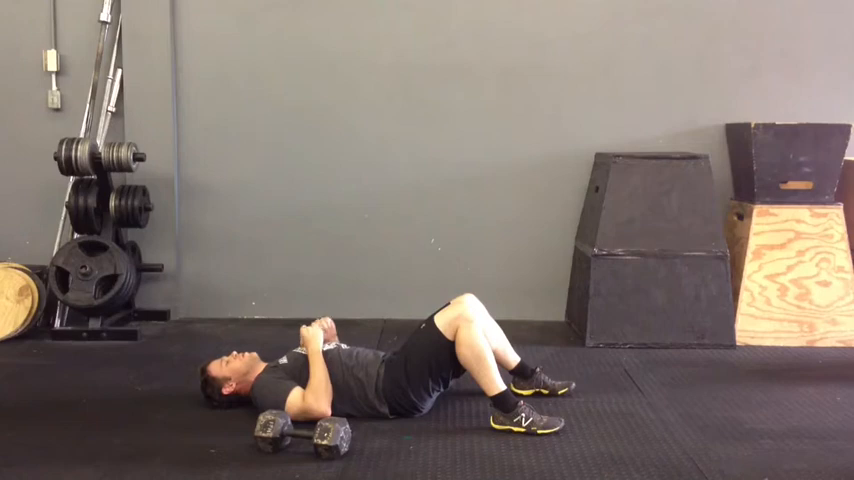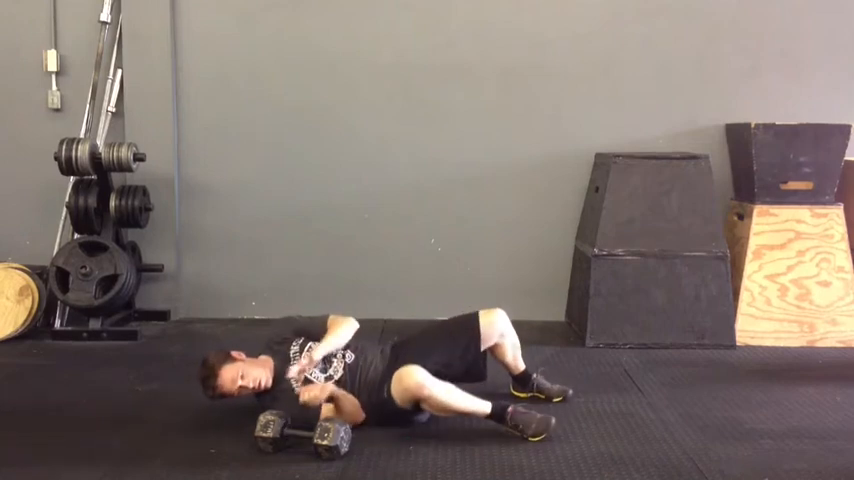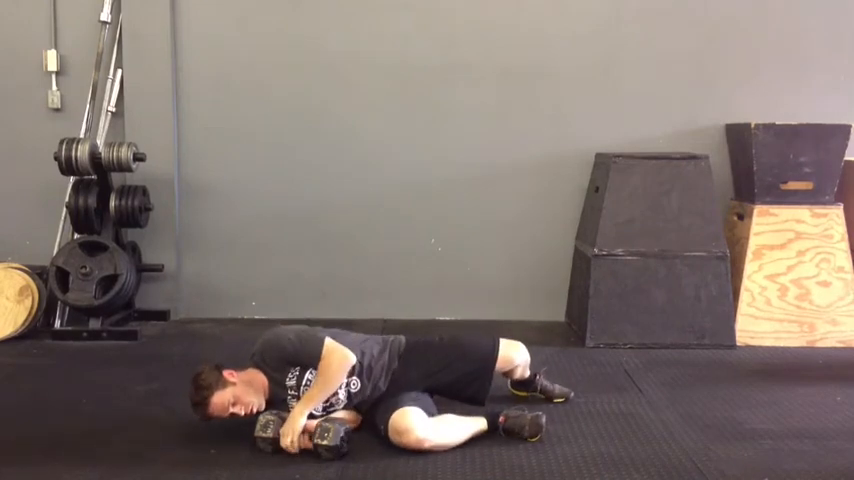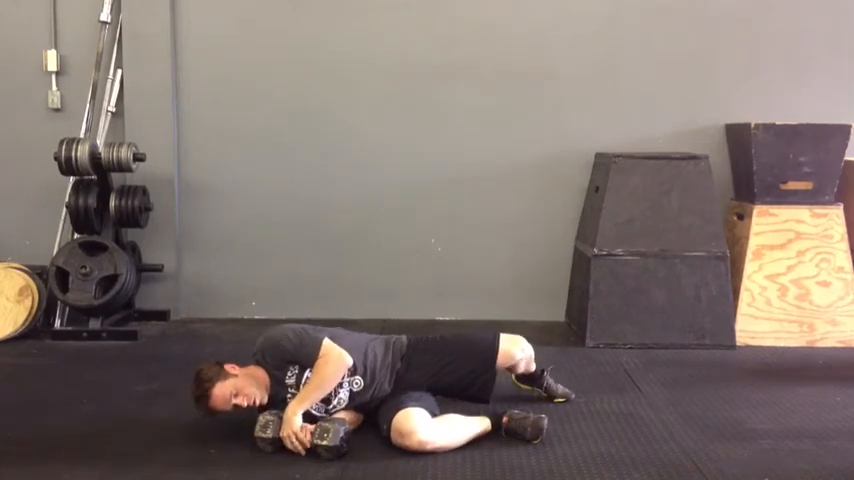
dt=1s
person 1, frame 1
left shoulder: (278, 370)
right shoulder: (266, 388)
right elbow: (320, 408)
left wrist: (328, 337)
right wrist: (313, 347)
left hip: (391, 365)
right hip: (398, 390)
left knee: (467, 302)
right knee: (463, 316)
left ankle: (527, 377)
right ankle: (509, 410)
person 1, frame 2
left shoulder: (284, 339)
right shoulder: (278, 401)
left elbow: (349, 324)
right elbow: (355, 416)
left wrist: (317, 352)
right wrist: (331, 392)
left hip: (394, 356)
right hip: (388, 402)
left knee: (495, 321)
right knee: (415, 380)
left ankle: (524, 382)
right ankle: (503, 414)
person 1, frame 3
left shoulder: (274, 347)
right shoulder: (275, 407)
left elbow: (342, 358)
right elbow: (353, 415)
left wrist: (300, 412)
right wrist: (314, 427)
left hip: (402, 358)
right hip: (383, 400)
left knee: (515, 355)
right knee: (411, 434)
left ankle: (527, 383)
right ankle: (496, 421)
person 1, frame 4
left shoulder: (275, 344)
right shoulder: (272, 406)
left elbow: (339, 359)
right elbow: (351, 415)
left wrist: (296, 408)
right wrist: (312, 430)
left hip: (406, 357)
right hip: (388, 398)
left knee: (517, 350)
right knee: (413, 435)
left ankle: (535, 379)
right ankle: (497, 422)
